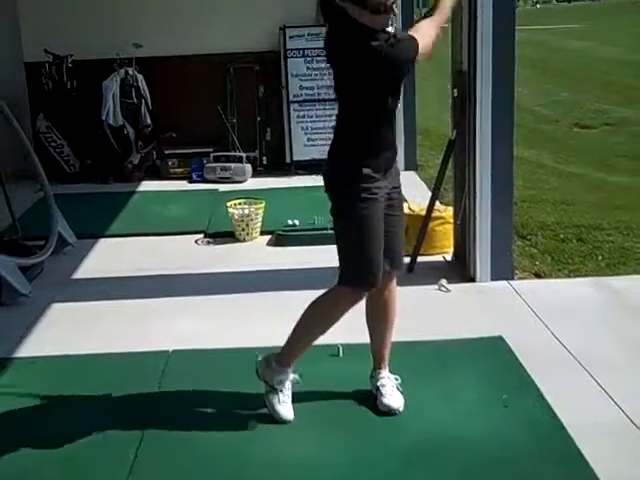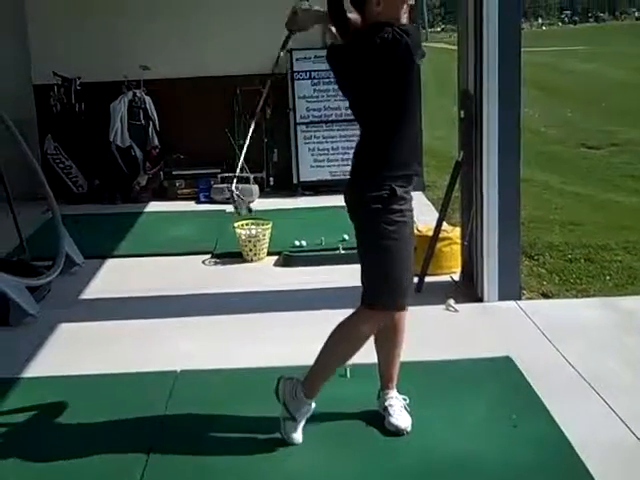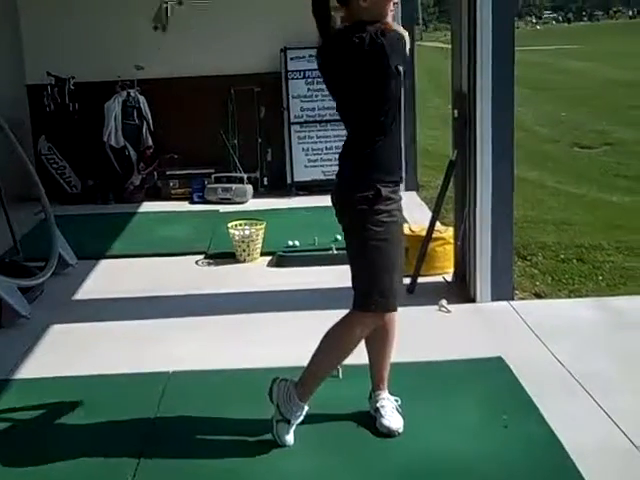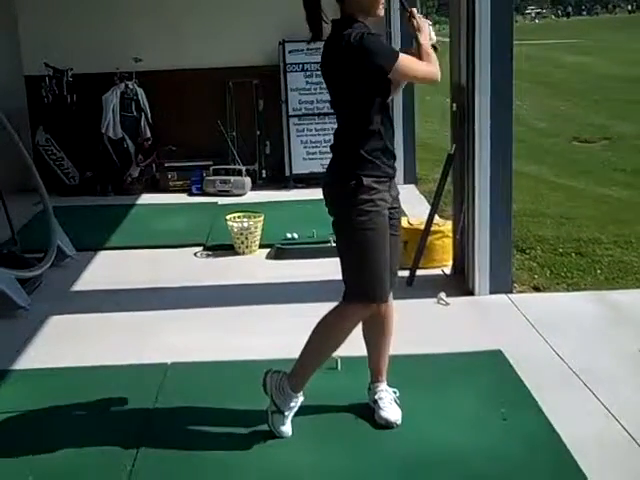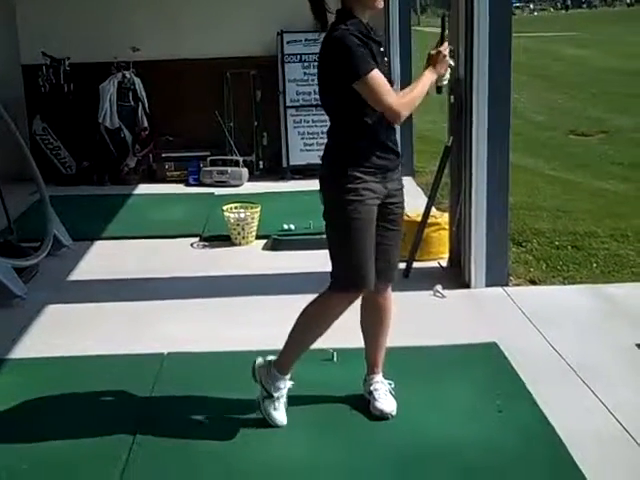
dt=0.4s
person 1, frame 1
right shoulder: (380, 53)
left hip: (384, 168)
right hip: (359, 176)
left knee: (387, 276)
right knee: (359, 284)
left ankle: (381, 373)
right ankle: (279, 366)
person 1, frame 2
left shoulder: (343, 54)
right shoulder: (401, 43)
left hip: (382, 187)
right hip: (383, 192)
left knee: (396, 300)
right knee: (379, 306)
left ankle: (389, 393)
right ankle: (302, 392)
person 1, frame 3
left shoulder: (333, 48)
right shoulder: (380, 46)
left hip: (369, 188)
right hip: (370, 192)
left knee: (384, 302)
right knee: (372, 308)
left ankle: (380, 394)
right ankle: (295, 394)
person 1, frame 4
left shoulder: (349, 39)
right shoulder: (359, 42)
left elbow: (385, 87)
right elbow: (431, 72)
left wrist: (415, 46)
right wrist: (423, 37)
left hip: (379, 181)
right hip: (358, 185)
left knee: (382, 293)
right knee: (363, 299)
left ankle: (379, 386)
right ankle: (288, 386)
person 1, frame 5
left shoulder: (367, 34)
right shoulder: (344, 39)
right elbow: (395, 109)
left wrist: (429, 74)
right wrist: (431, 73)
left hip: (387, 173)
right hip: (351, 177)
left knee: (381, 284)
right knee: (349, 287)
left ankle: (375, 378)
right ankle: (276, 371)
